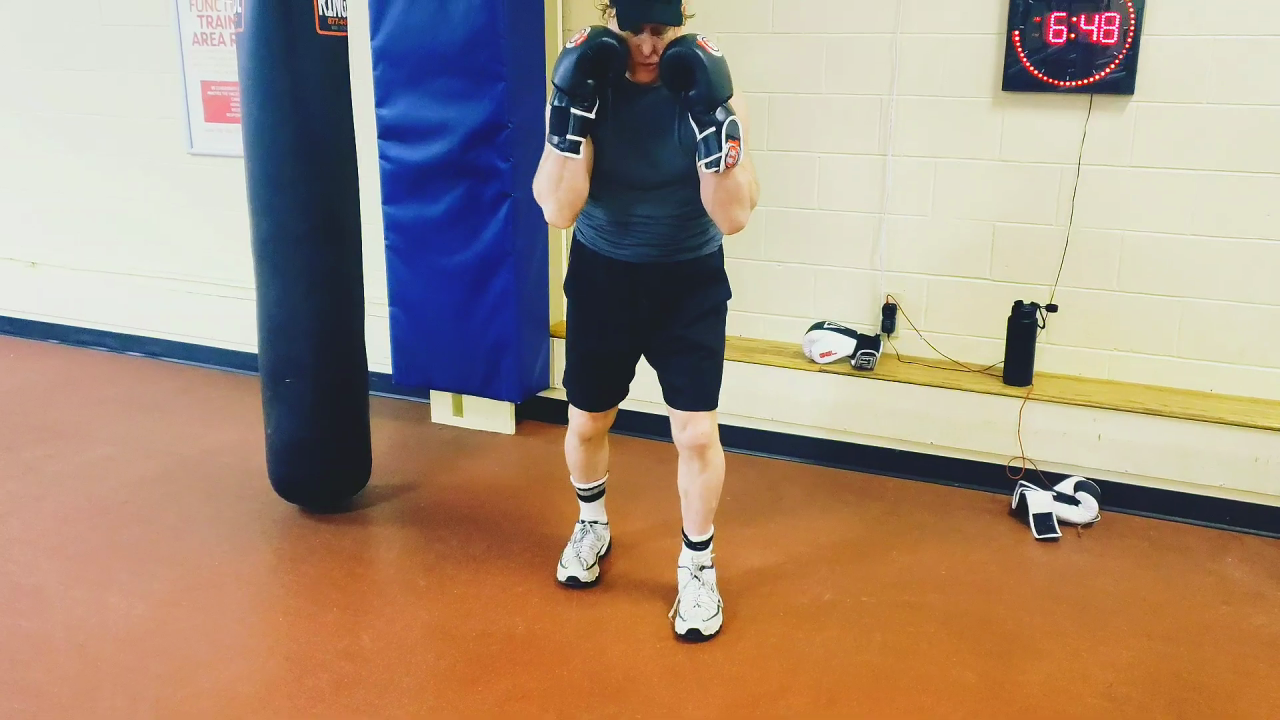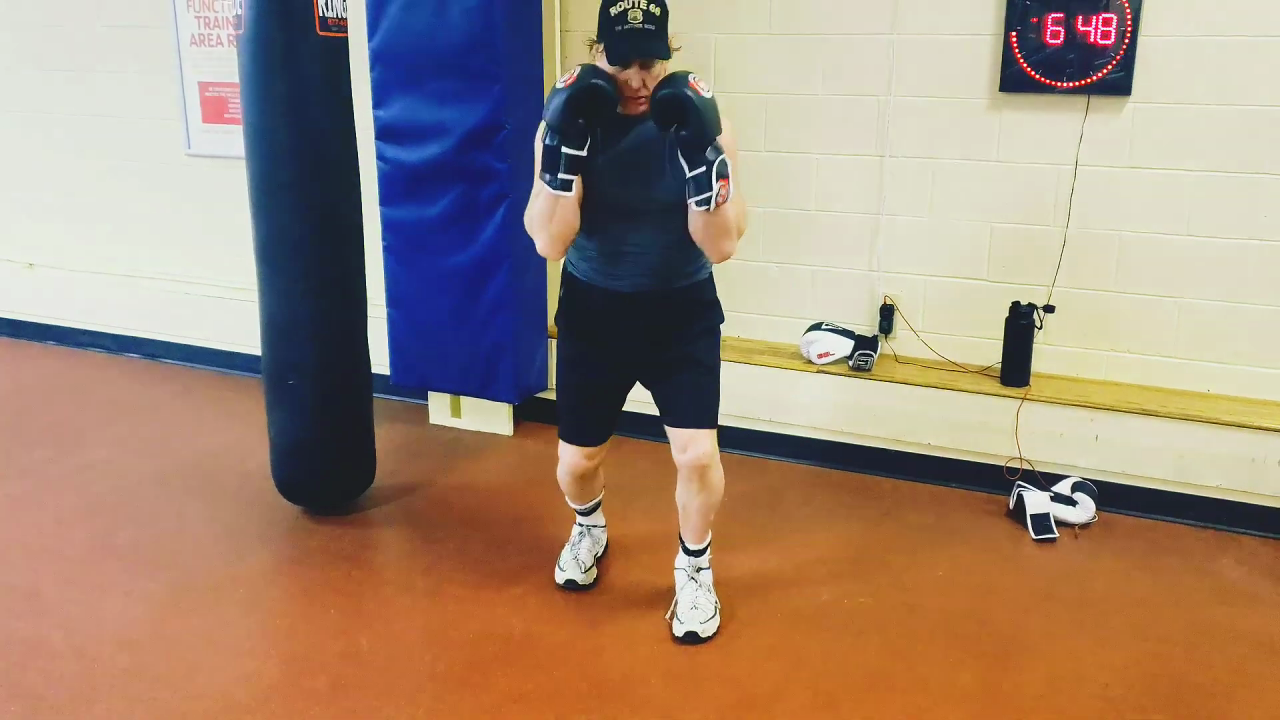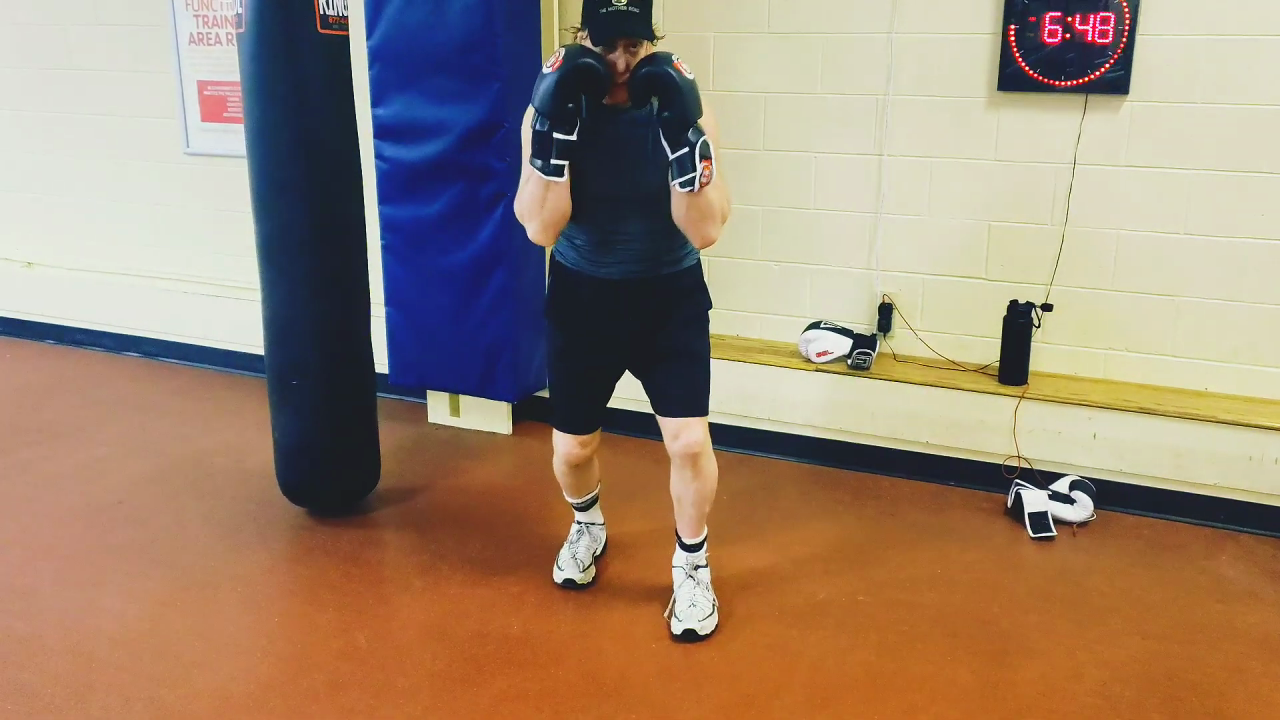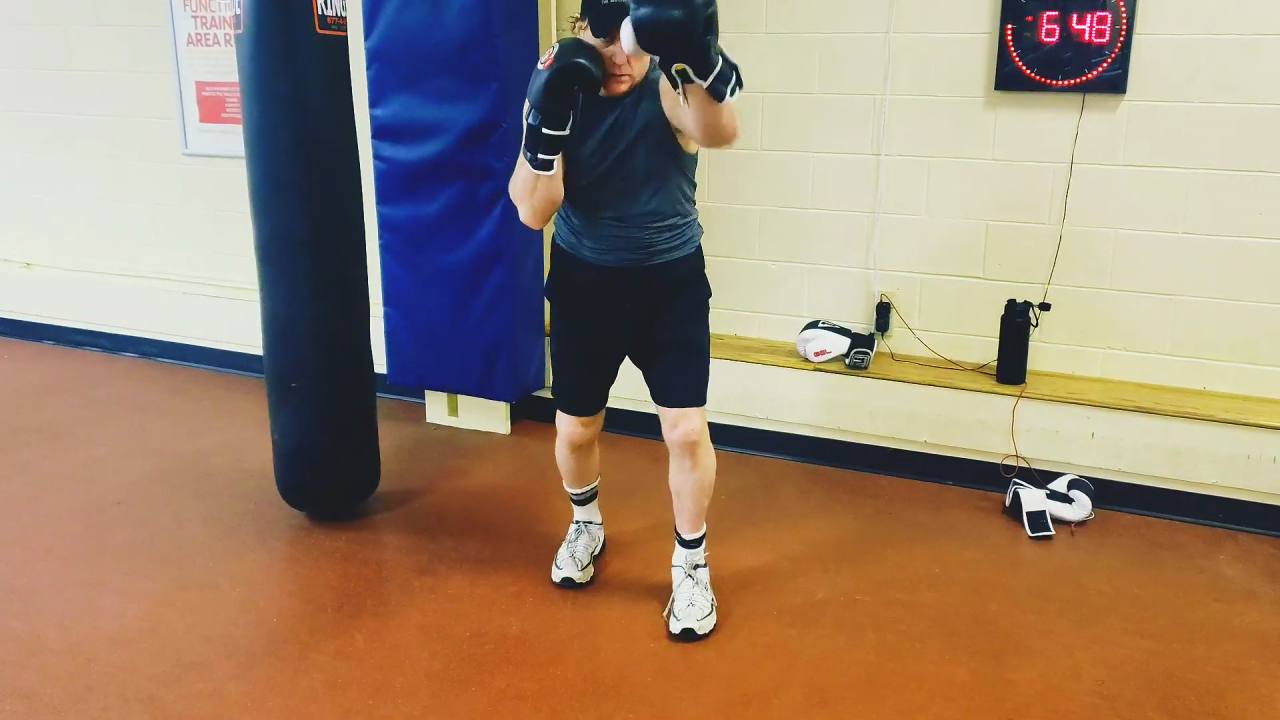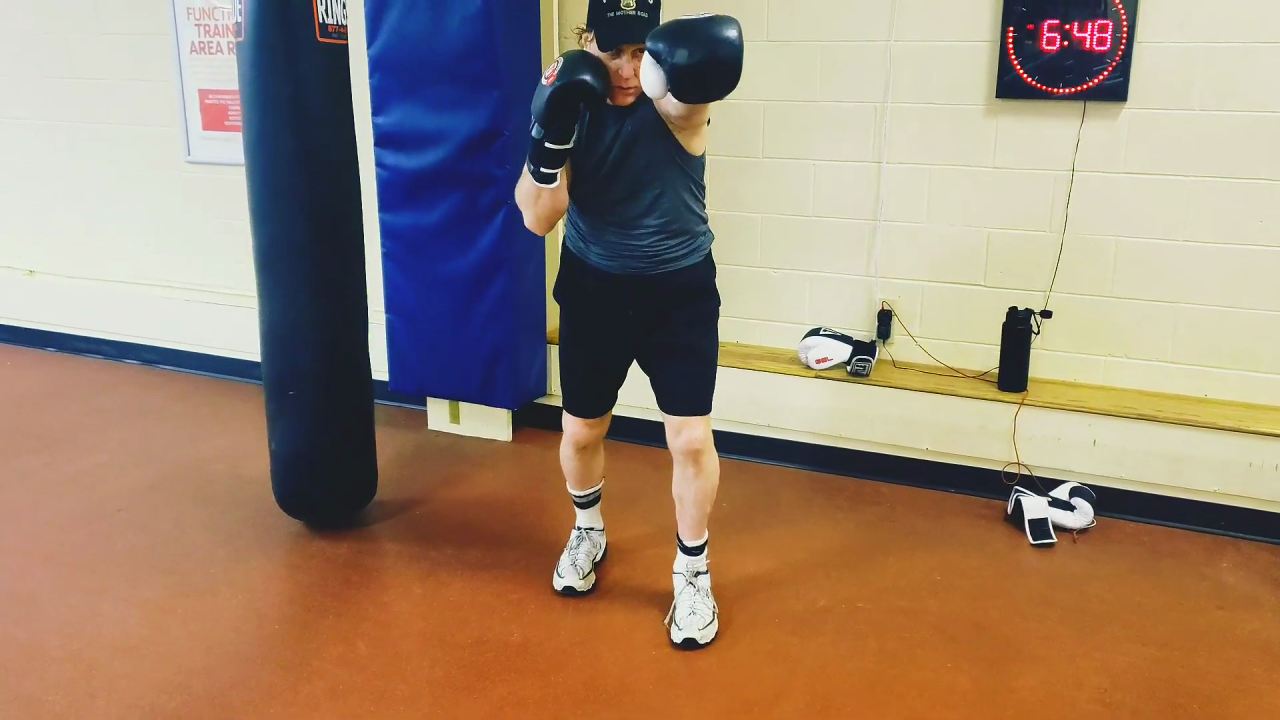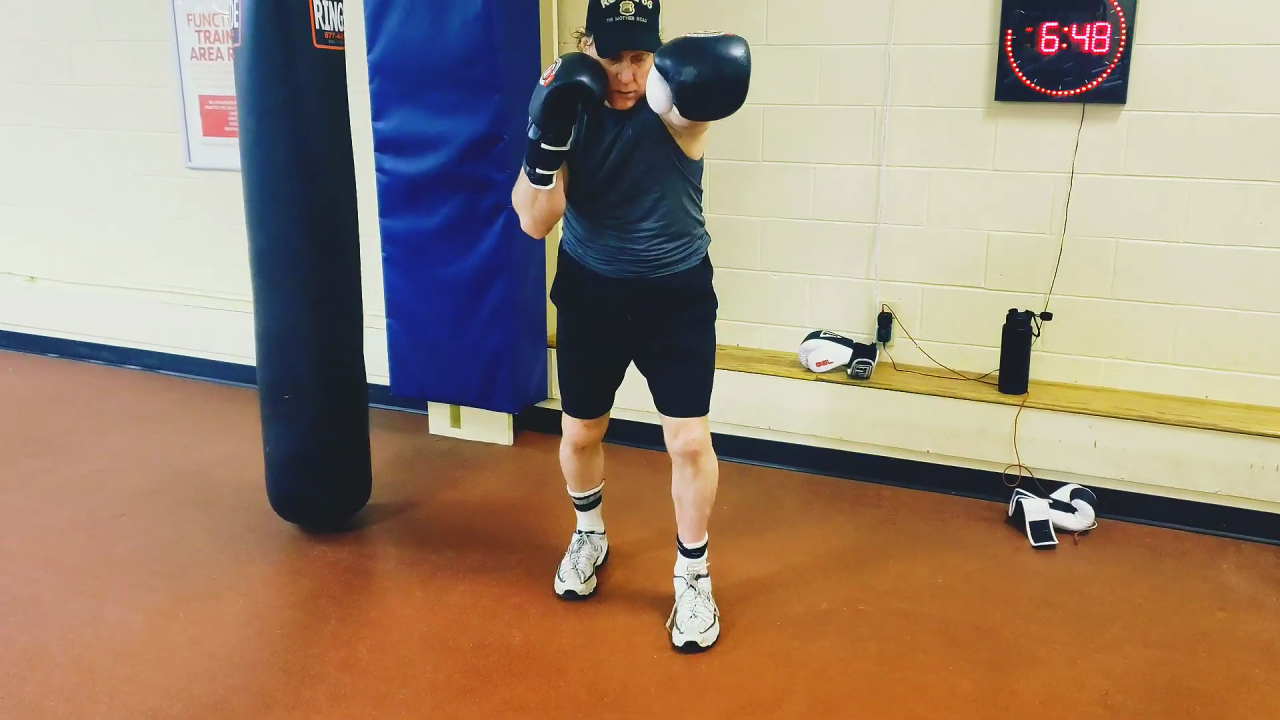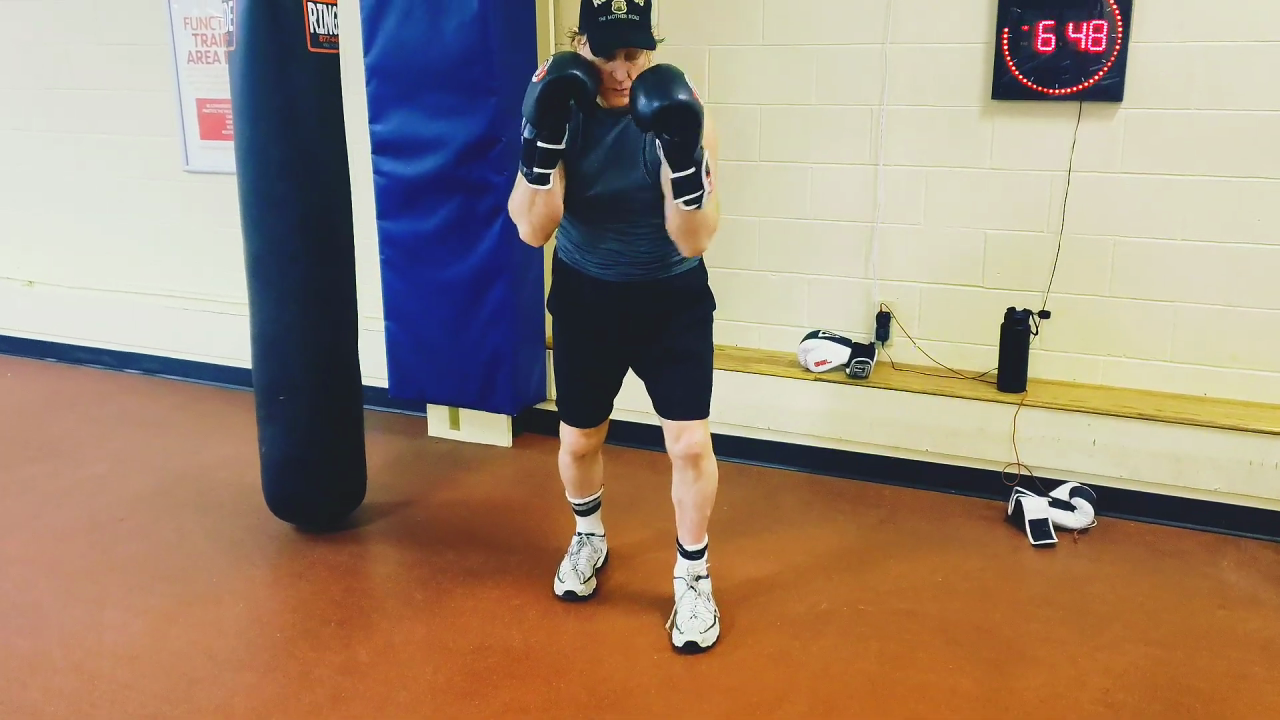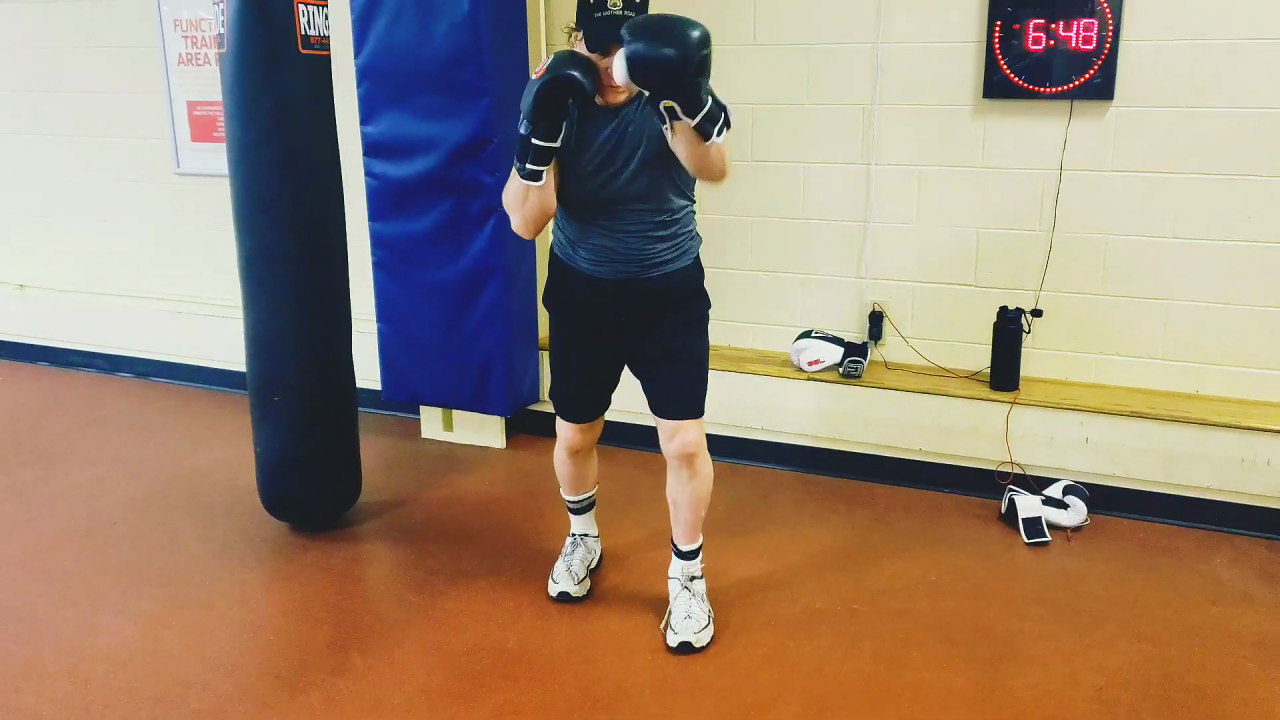
dt=0.4s
person 1, frame 1
left shoulder: (710, 90)
right shoulder: (582, 87)
left elbow: (733, 216)
right elbow: (558, 210)
left wrist: (713, 113)
right wrist: (572, 107)
left hip: (690, 283)
right hip: (602, 279)
left knee: (697, 432)
right knee: (587, 422)
left ankle: (697, 566)
right ankle: (592, 525)
person 1, frame 2
left shoulder: (700, 121)
right shoulder: (567, 118)
left elbow: (721, 246)
right elbow: (550, 243)
left wrist: (701, 151)
right wrist: (565, 143)
left hip: (683, 310)
right hip: (594, 309)
left knee: (697, 455)
right knee: (577, 459)
left ankle: (694, 570)
right ankle: (589, 530)
person 1, frame 3
left shoulder: (680, 109)
right shoulder: (549, 110)
left elbow: (705, 231)
right elbow: (540, 229)
left wrist: (682, 131)
right wrist: (555, 126)
left hip: (671, 298)
right hip: (582, 298)
left knee: (690, 443)
right knee: (572, 446)
left ankle: (692, 566)
right ankle: (588, 526)
person 1, frame 4
left shoulder: (671, 89)
right shoulder: (561, 94)
left elbow: (720, 131)
right elbow: (532, 212)
left wrist: (699, 53)
right wrist: (546, 120)
left hip: (670, 284)
right hip: (584, 283)
left knee: (687, 431)
right knee: (575, 428)
left ankle: (690, 565)
right ankle: (586, 524)
person 1, frame 5
left shoulder: (672, 98)
right shoulder: (570, 101)
left elbow: (688, 87)
right elbow: (537, 218)
left wrist: (690, 67)
right wrist: (550, 132)
left hip: (680, 290)
right hip: (593, 288)
left knee: (691, 439)
right knee: (581, 430)
left ankle: (692, 572)
right ankle: (588, 531)
person 1, frame 6
left shoulder: (670, 100)
right shoulder: (567, 105)
left elbow: (700, 105)
right elbow: (534, 222)
left wrist: (704, 77)
right wrist: (546, 135)
left hip: (676, 293)
right hip: (590, 292)
left knee: (689, 440)
right knee: (580, 431)
left ankle: (693, 574)
right ankle: (589, 534)
person 1, frame 7
left shoulder: (677, 112)
right shoulder: (558, 109)
left elbow: (695, 241)
right elbow: (532, 229)
left wrist: (680, 157)
right wrist: (544, 135)
left hip: (674, 299)
right hip: (587, 298)
left knee: (691, 445)
right knee: (578, 440)
left ankle: (693, 577)
right ankle: (589, 538)
person 1, frame 8
left shoulder: (666, 99)
right shoulder: (556, 104)
left elbow: (713, 167)
right elbow: (525, 222)
left wrist: (690, 94)
right wrist: (538, 131)
left hip: (669, 296)
right hip: (583, 294)
left knee: (685, 442)
right knee: (574, 434)
left ankle: (687, 576)
right ankle: (583, 537)
